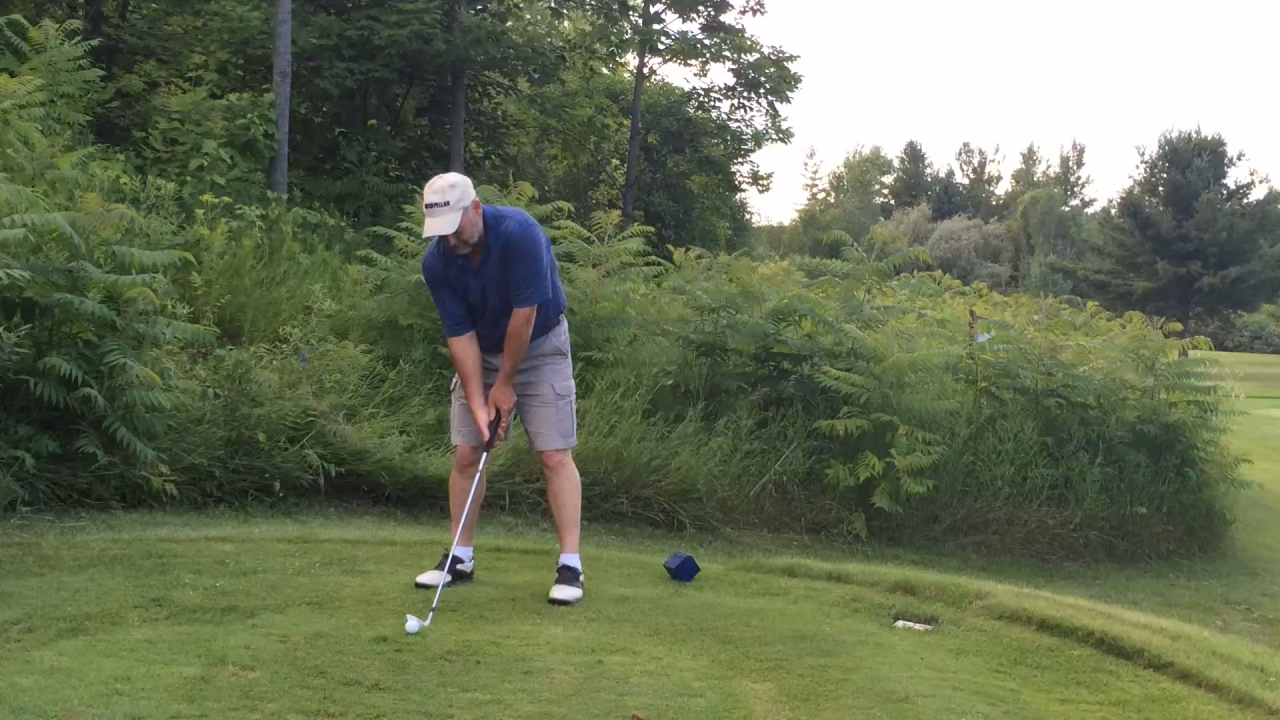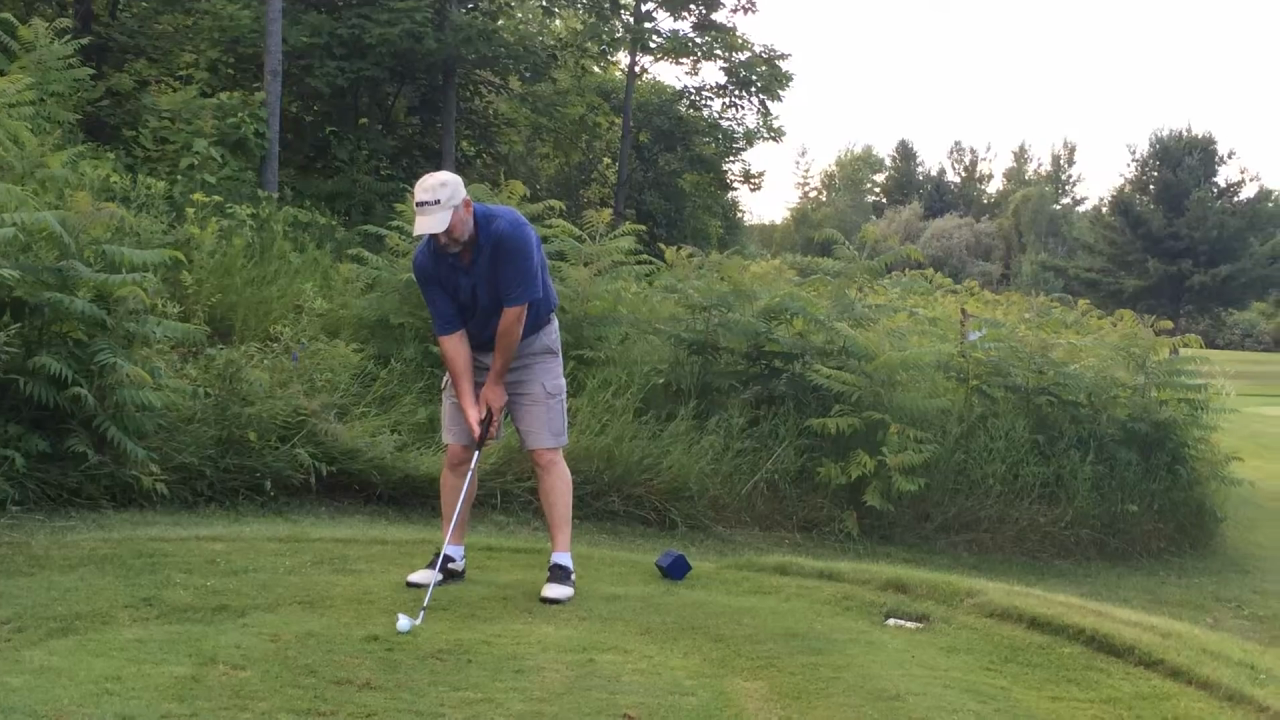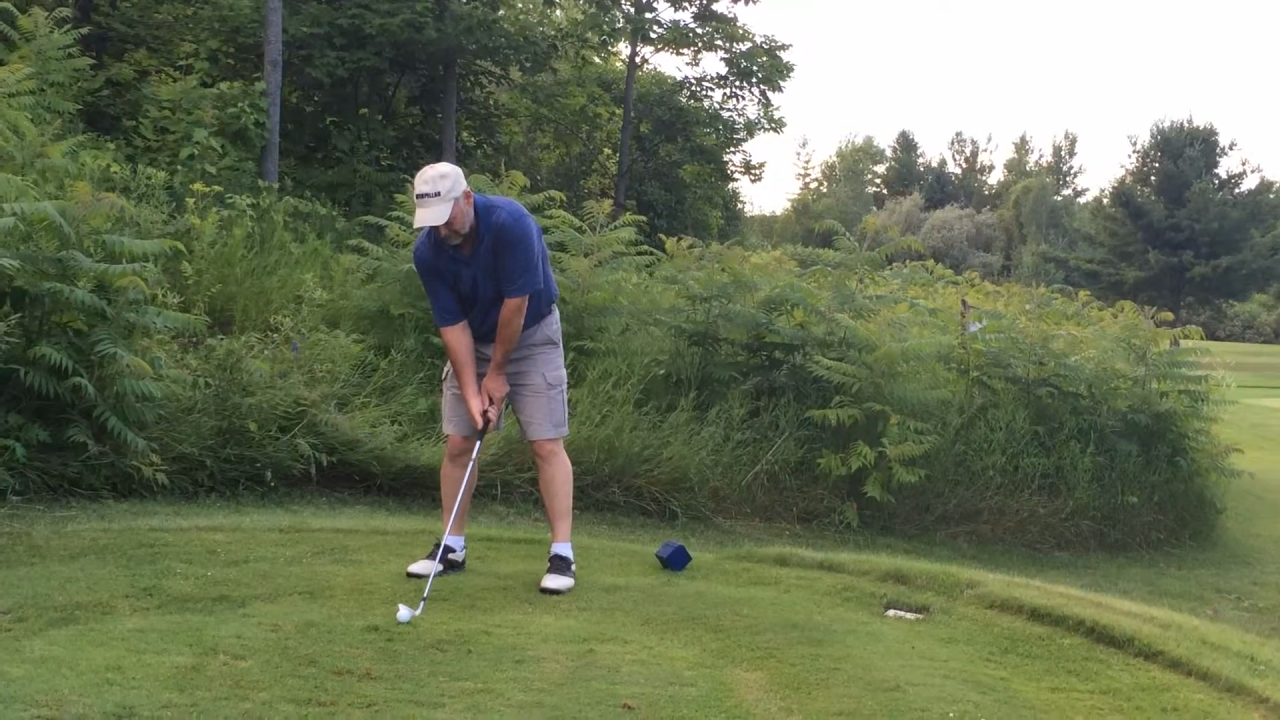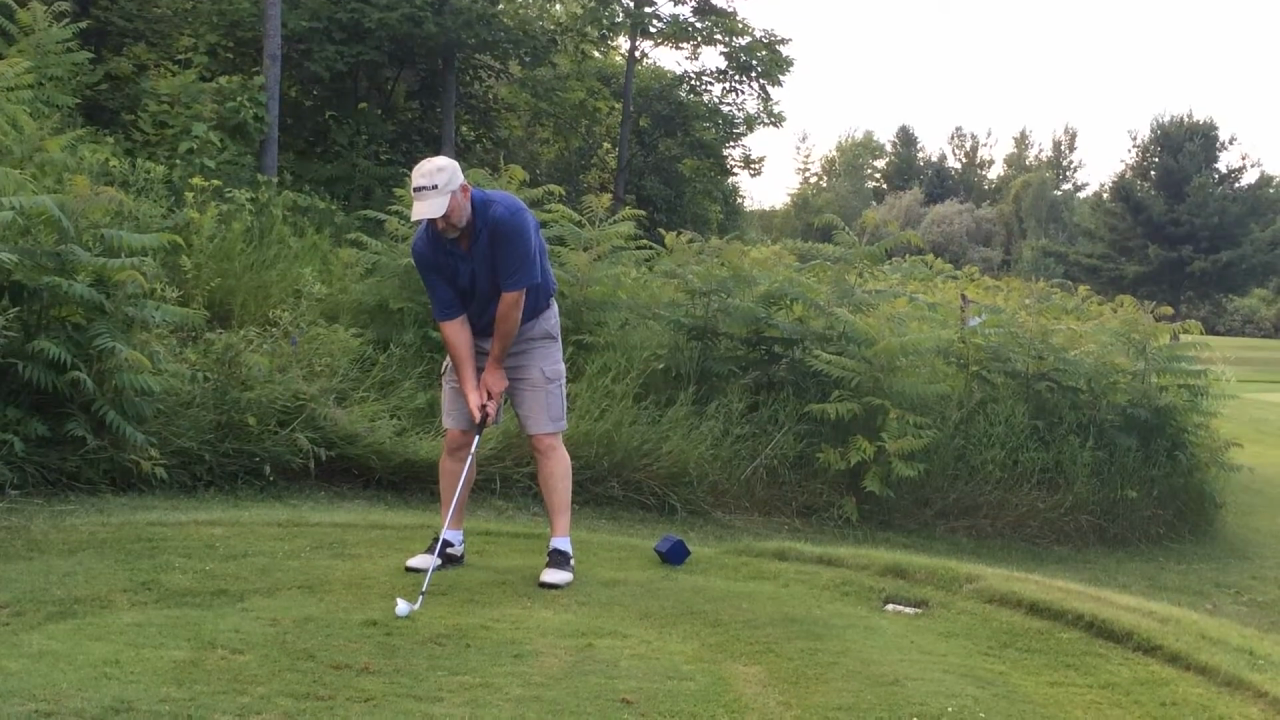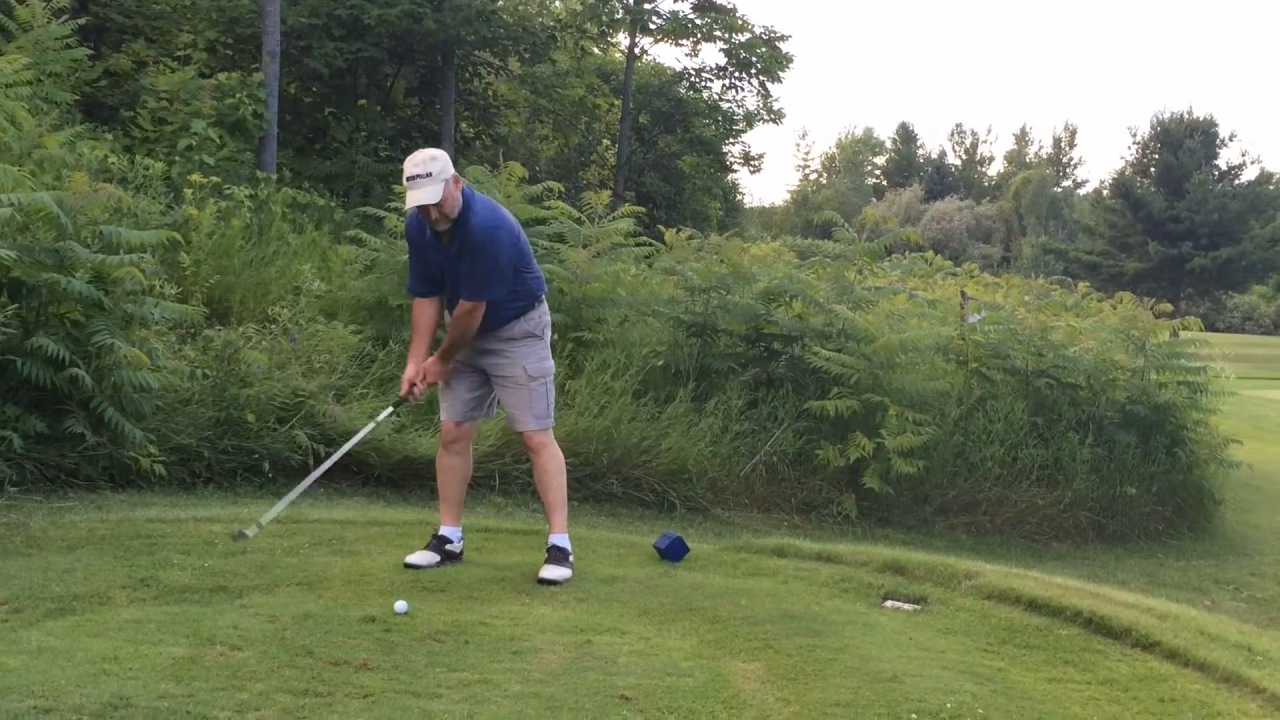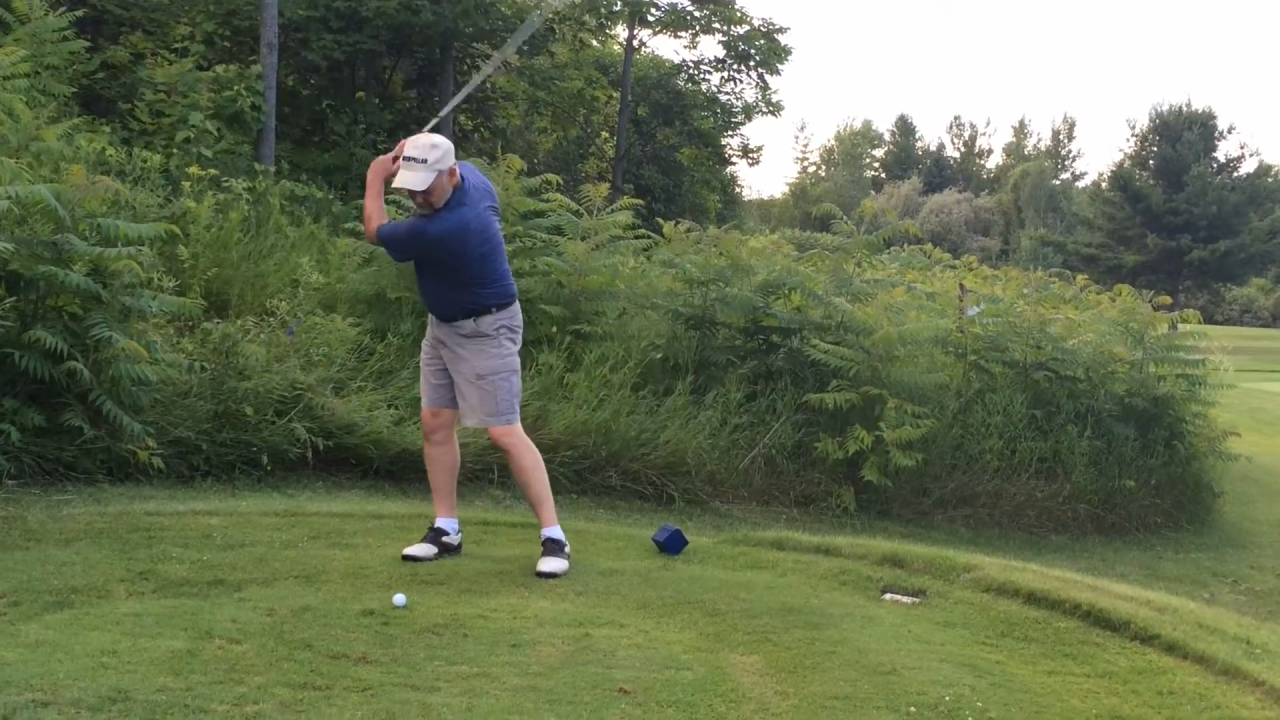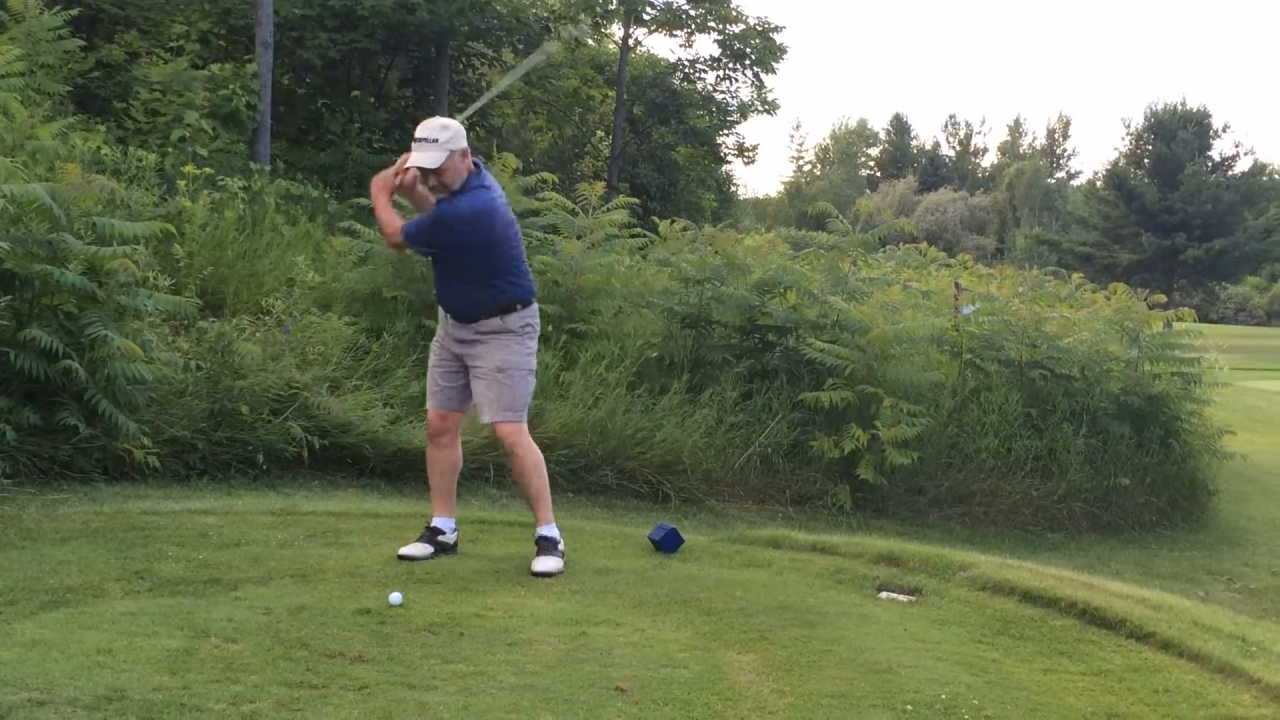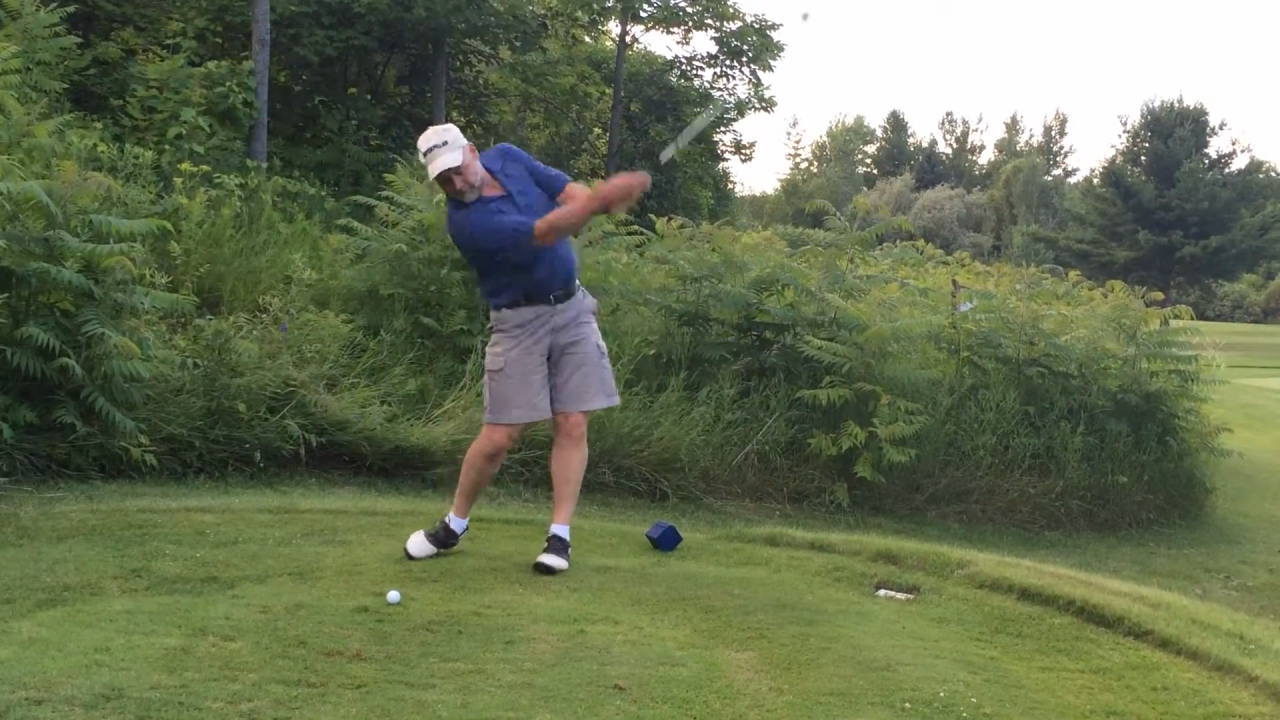
dt=0.4s
person 1, frame 1
left shoulder: (520, 232)
right shoulder: (436, 260)
left elbow: (524, 314)
right elbow: (460, 334)
left wrist: (505, 384)
right wrist: (477, 404)
left hip: (540, 348)
right hip: (480, 353)
left knee: (555, 455)
right knee: (466, 454)
left ankle: (570, 565)
right ankle: (460, 558)
person 1, frame 2
left shoulder: (510, 231)
right shoulder: (426, 259)
left elbow: (515, 313)
right elbow: (450, 333)
left wrist: (496, 382)
right wrist: (467, 402)
left hip: (530, 347)
right hip: (470, 352)
left knee: (546, 454)
right knee: (457, 453)
left ankle: (561, 564)
right ankle: (452, 555)
person 1, frame 3
left shoulder: (511, 222)
right shoulder: (427, 250)
left elbow: (516, 304)
right elbow: (452, 324)
left wrist: (497, 372)
right wrist: (470, 392)
left hip: (531, 338)
right hip: (471, 343)
left knee: (546, 445)
right knee: (457, 443)
left ankle: (562, 554)
right ankle: (452, 547)
person 1, frame 4
left shoulder: (508, 217)
right shoulder: (425, 246)
left elbow: (513, 298)
right elbow: (451, 318)
left wrist: (496, 367)
right wrist: (469, 386)
left hip: (531, 332)
right hip: (471, 337)
left knee: (546, 439)
right knee: (457, 439)
left ankle: (561, 549)
right ankle: (450, 541)
person 1, frame 5
left shoulder: (488, 228)
right shoulder: (418, 225)
left elbow: (472, 308)
right elbow: (425, 296)
left wrist: (442, 359)
right wrist: (414, 361)
left hip: (519, 331)
right hip: (466, 336)
left knee: (537, 436)
right knee: (453, 433)
left ankle: (559, 544)
right ankle: (449, 536)
person 1, frame 6
left shoulder: (437, 232)
right shoulder: (470, 175)
left elbow: (375, 231)
left wrist: (375, 177)
right wrist: (399, 165)
left hip: (485, 330)
right hip: (445, 324)
left knee: (505, 433)
right knee: (435, 423)
left ankle: (553, 536)
right ankle: (446, 529)
person 1, frame 7
left shoulder: (468, 210)
right shoulder: (470, 180)
left elbow: (397, 236)
right elbow: (438, 219)
left wrist: (380, 191)
right wrist: (412, 189)
left hip: (506, 329)
right hip: (455, 323)
left knee: (509, 432)
right knee: (439, 425)
left ankle: (549, 536)
right ankle: (443, 528)
person 1, frame 8
left shoulder: (508, 158)
right shoulder: (467, 225)
left elbow: (567, 192)
right elbow: (546, 232)
left wrist: (605, 193)
right wrist: (601, 200)
left hip: (570, 306)
right hip: (519, 323)
left knee: (572, 425)
right knee: (499, 436)
left ankle: (560, 535)
right ankle: (453, 524)
